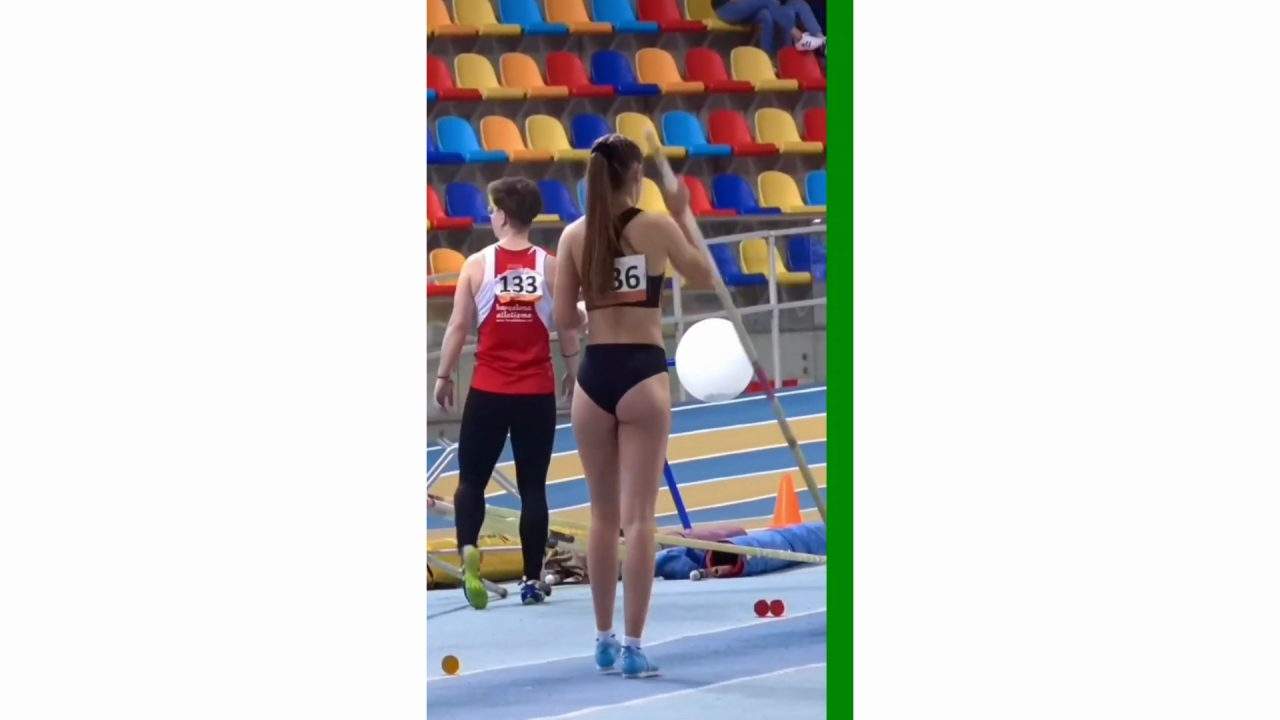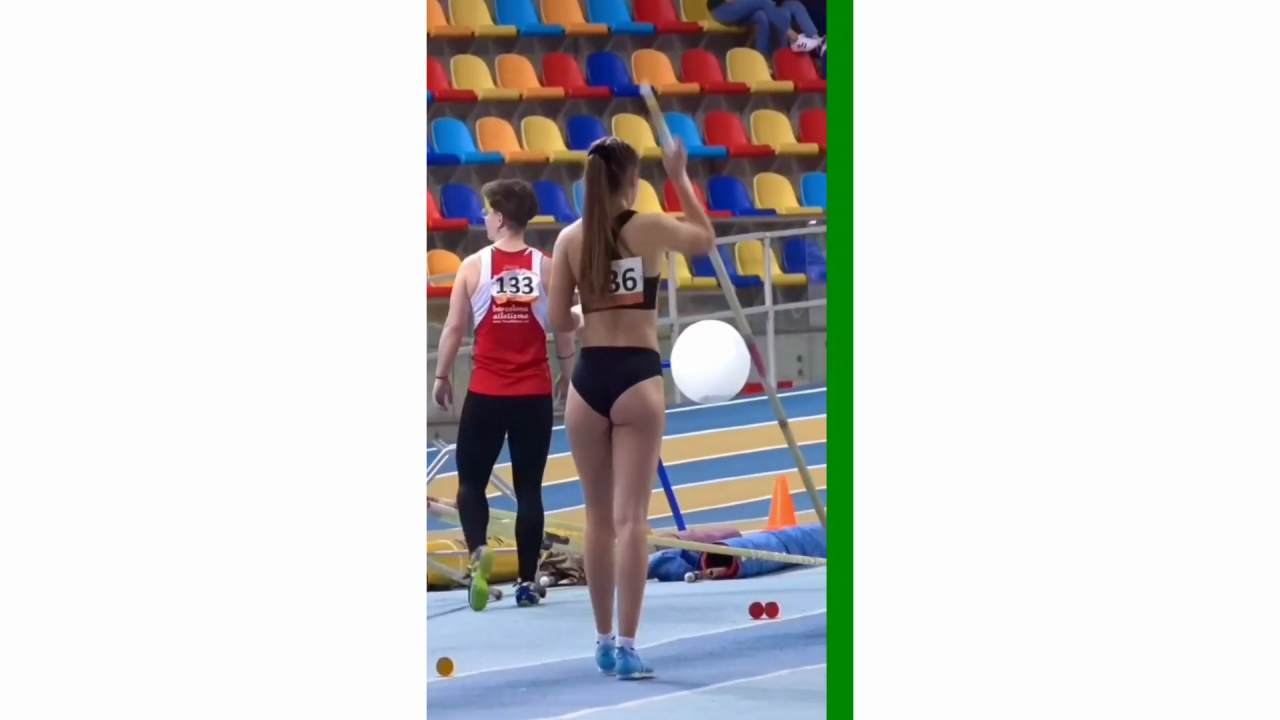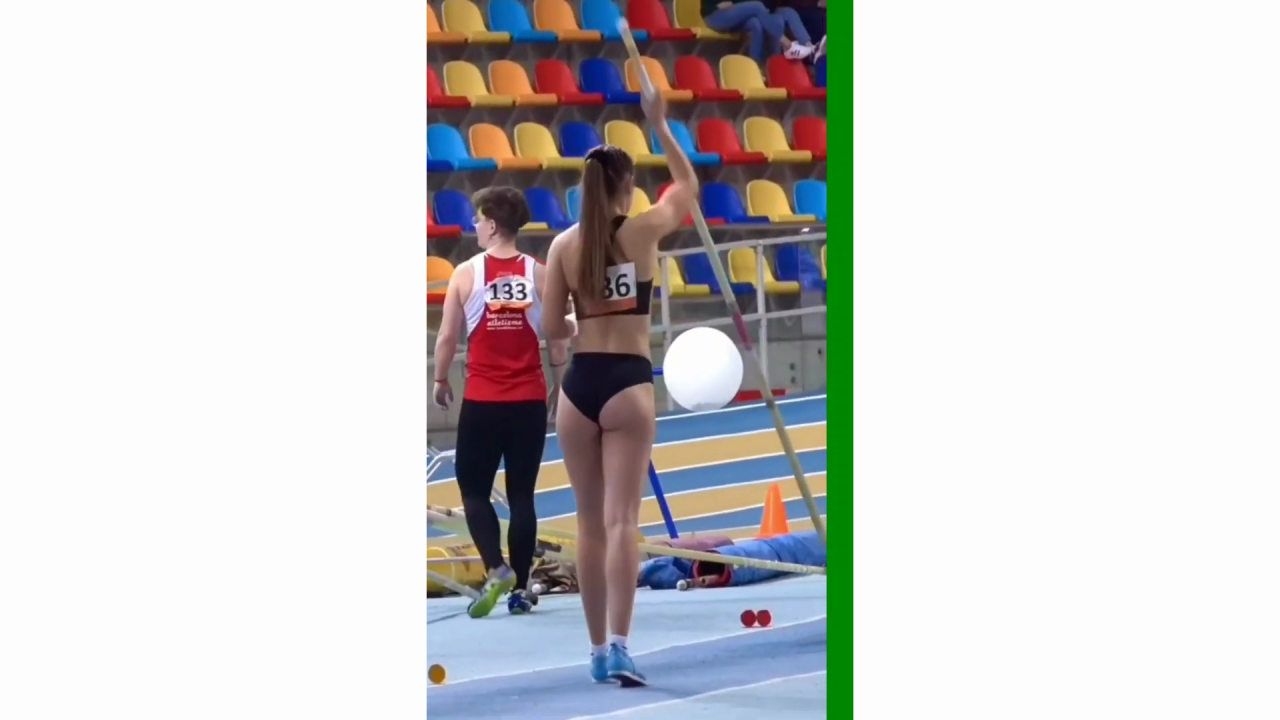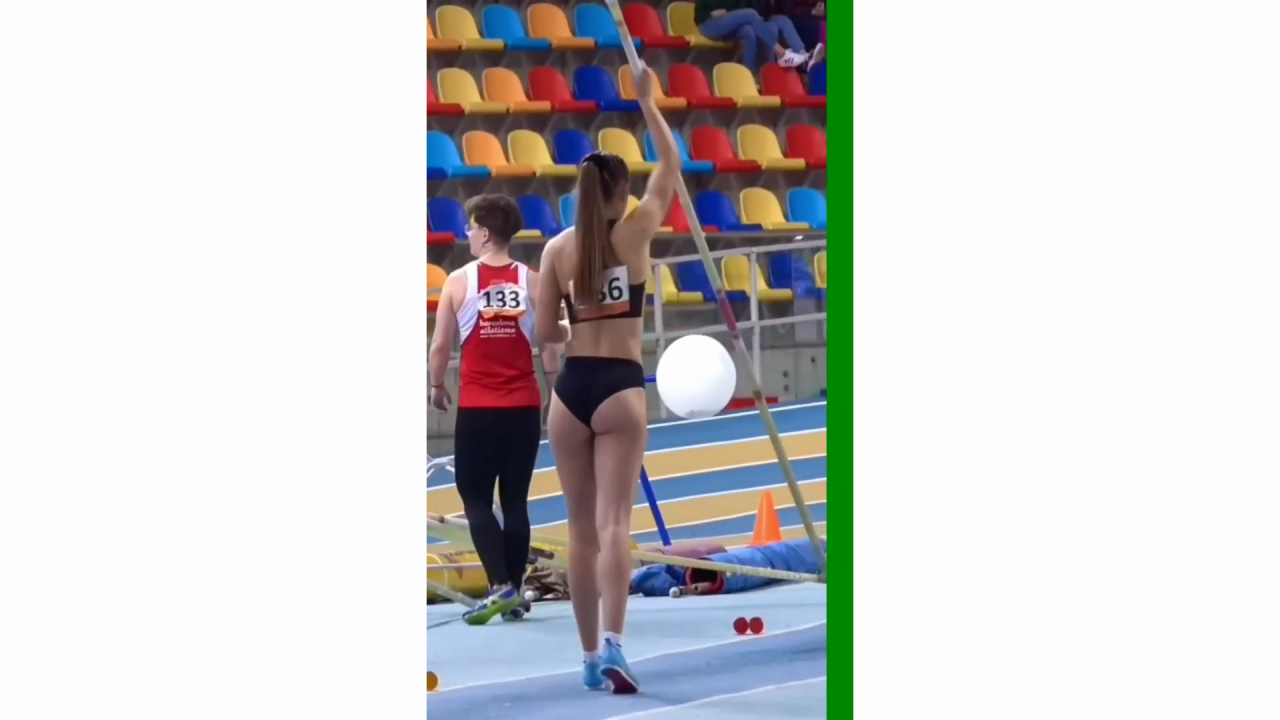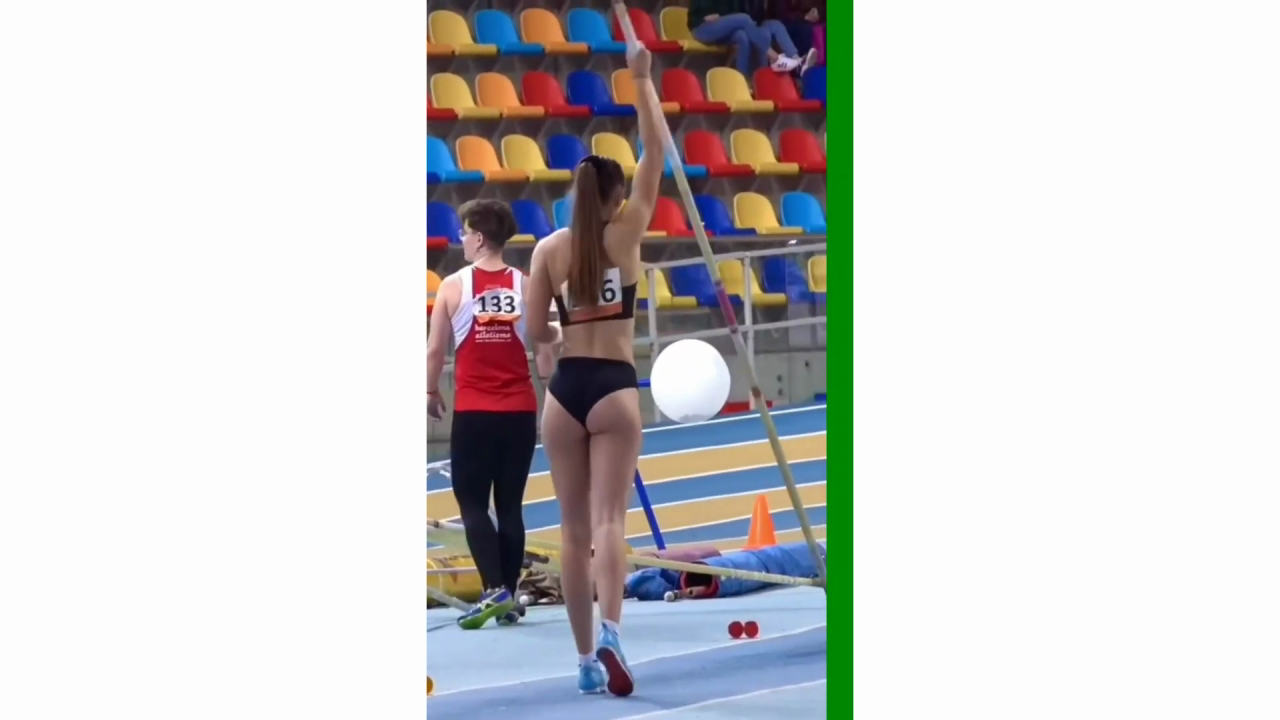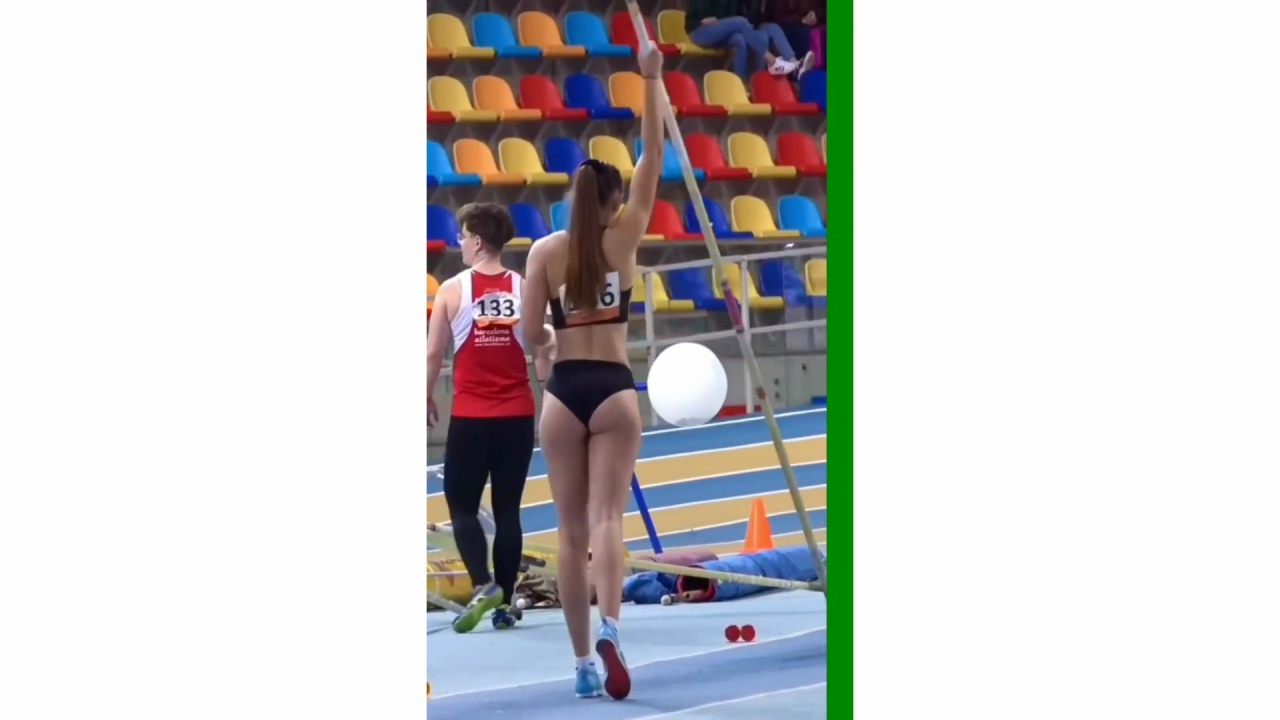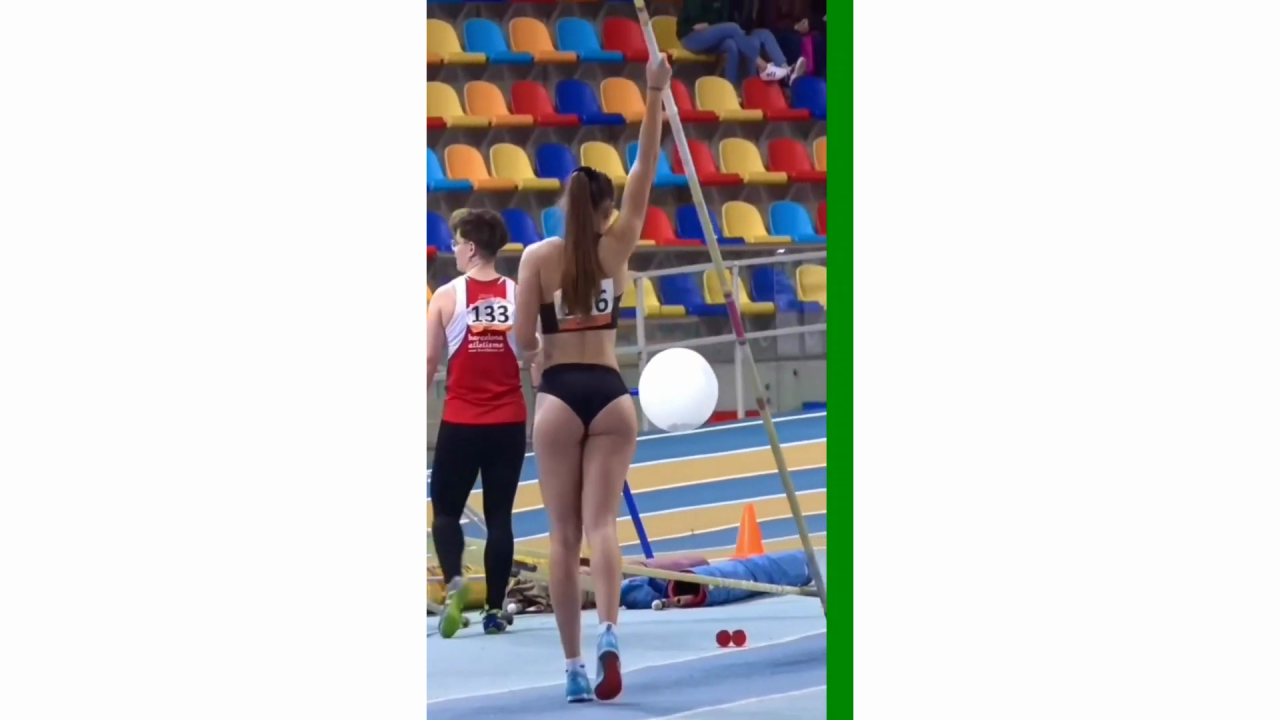
dt=0.1s
person 1, frame 1
left shoulder: (573, 235)
right shoulder: (657, 226)
left elbow: (562, 319)
right elbow: (705, 276)
right wrist: (683, 215)
left hip: (594, 376)
right hip: (643, 374)
left knee: (603, 514)
right knee: (638, 516)
left ankle: (605, 640)
right ankle: (632, 645)
person 1, frame 2
left shoulder: (570, 236)
right shoulder: (652, 229)
left elbow: (558, 321)
right elbow: (708, 233)
right wrist: (679, 172)
left hip: (587, 381)
right hip: (638, 378)
left knee: (600, 519)
right knee: (629, 519)
left ankle: (605, 641)
right ankle: (627, 644)
person 1, frame 3
left shoulder: (564, 243)
right shoulder: (644, 229)
left elbow: (550, 328)
right elbow: (690, 190)
right wrist: (660, 123)
left hip: (579, 387)
right hip: (628, 386)
left knee: (591, 523)
right knee: (621, 520)
left ankle: (599, 649)
right ankle: (618, 645)
person 1, frame 4
left shoulder: (557, 247)
right shoulder: (636, 231)
left elbow: (544, 332)
right elbow: (672, 165)
right wrist: (647, 100)
left hip: (571, 390)
right hip: (621, 389)
left knee: (582, 530)
right knee: (614, 523)
left ankle: (591, 658)
right ankle: (611, 644)
person 1, frame 5
left shoulder: (548, 249)
right shoulder: (626, 232)
left elbow: (535, 330)
right elbow: (655, 154)
right wrist: (642, 80)
left hip: (565, 390)
right hip: (614, 391)
left knee: (575, 531)
right knee: (608, 522)
left ankle: (585, 659)
right ankle: (609, 633)
person 1, frame 6
left shoulder: (544, 250)
right shoulder: (624, 237)
left elbow: (530, 334)
right elbow: (652, 156)
right wrist: (650, 80)
left hip: (564, 395)
right hip: (615, 392)
left knee: (570, 532)
right knee: (606, 520)
left ankle: (582, 662)
right ankle: (609, 627)
person 1, frame 7
left shoulder: (537, 256)
right shoulder: (617, 243)
left elbow: (522, 339)
right elbow: (646, 163)
right wrist: (655, 90)
left hip: (558, 397)
right hip: (609, 396)
left knee: (563, 536)
right knee: (600, 527)
left ankle: (574, 667)
right ankle: (608, 636)
person 2, frame 1
left shoulder: (477, 264)
right shoulder: (551, 266)
left elbow: (458, 326)
right elbow: (568, 331)
left wrist: (443, 376)
right wrist: (574, 374)
left hip: (488, 390)
right hip: (537, 392)
left knee: (472, 480)
right knee: (533, 488)
left ankle: (468, 549)
right ankle: (533, 580)
person 2, frame 2
left shoulder: (473, 266)
right shoulder: (547, 267)
left elbow: (453, 328)
right elbow: (564, 334)
left wrist: (441, 376)
right wrist: (568, 377)
left hip: (486, 393)
right hip: (535, 394)
left knee: (472, 482)
right knee: (528, 489)
left ankle: (479, 554)
right ankle: (527, 581)
person 2, frame 3
left shoulder: (466, 273)
right shoulder: (539, 274)
left elbow: (447, 336)
right elbow: (557, 340)
left wrist: (439, 380)
right wrist: (561, 385)
left hip: (482, 400)
right hip: (529, 401)
left knee: (474, 491)
right knee: (522, 496)
left ankle: (497, 570)
right ankle: (520, 589)
person 2, frame 4
left shoulder: (459, 281)
right shoulder: (532, 282)
left elbow: (440, 345)
right elbow: (550, 348)
left wrist: (436, 386)
right wrist: (555, 393)
left hip: (477, 408)
right hip: (524, 407)
left knee: (477, 501)
right knee: (515, 502)
left ankle: (501, 587)
right ankle: (514, 594)
person 2, frame 5
left shoulder: (453, 286)
right shoulder: (526, 287)
left elbow: (435, 349)
right elbow: (545, 351)
left wrist: (431, 393)
left hip: (473, 412)
right hip: (519, 412)
left knee: (473, 505)
right knee: (510, 507)
left ankle: (496, 590)
right ankle: (509, 597)
person 2, frame 6
left shoulder: (452, 290)
right shoulder: (525, 290)
left elbow: (434, 353)
left wrist: (427, 399)
left hip: (470, 417)
right hip: (517, 416)
left knee: (462, 509)
right knee: (507, 511)
left ankle: (484, 588)
right ankle: (504, 604)
person 2, frame 7
left shoulder: (447, 296)
right shoulder: (518, 296)
left elbow: (430, 359)
left hip: (461, 422)
right hip: (509, 422)
left knee: (446, 511)
right knee: (499, 517)
left ankle: (455, 584)
right ankle: (495, 609)
